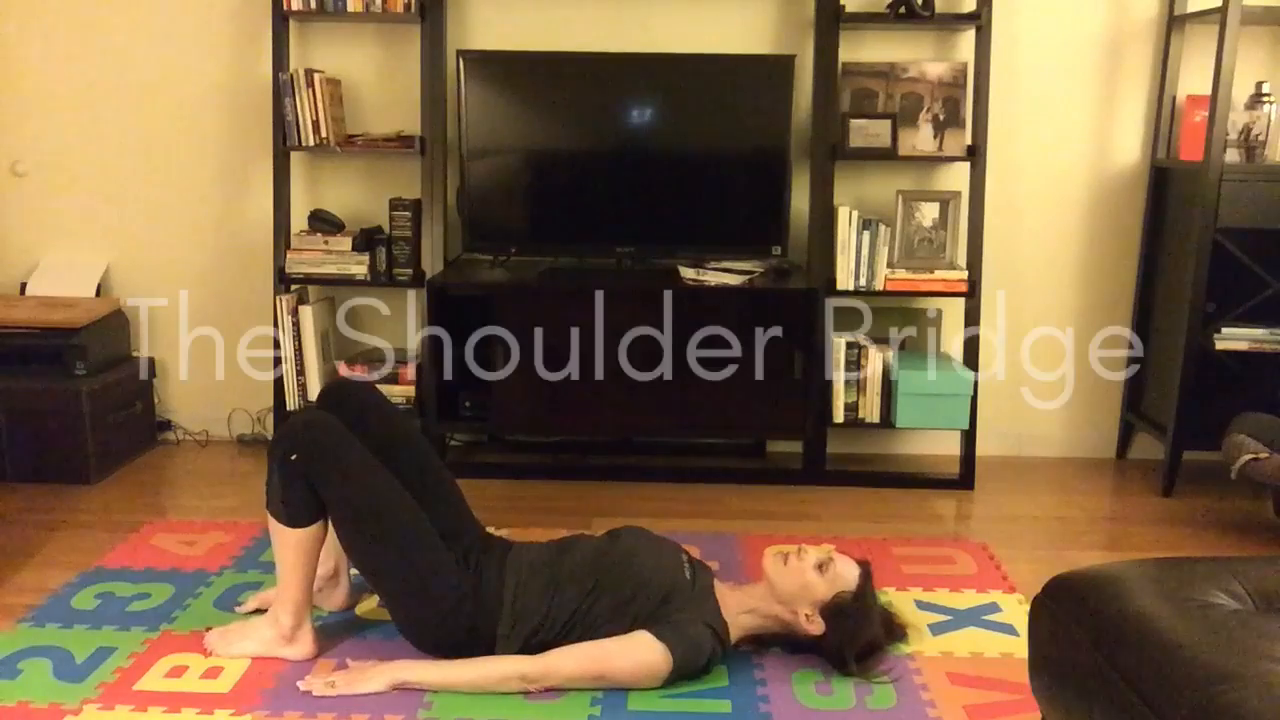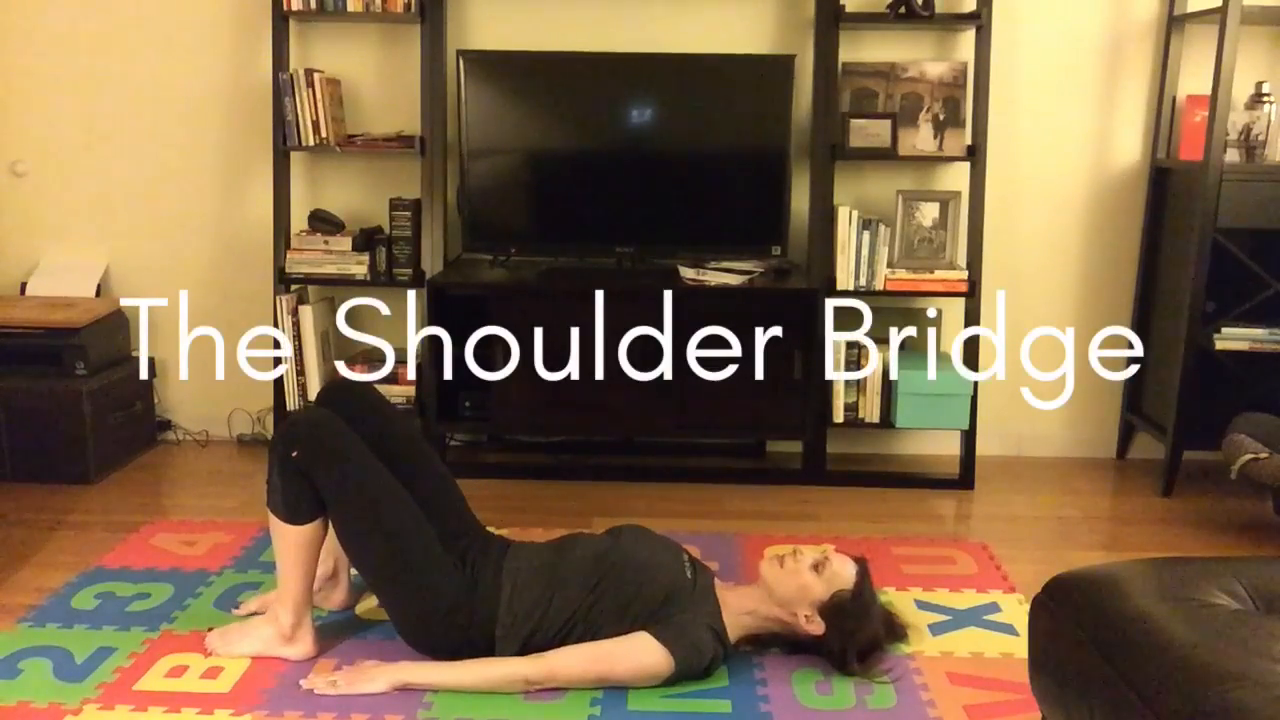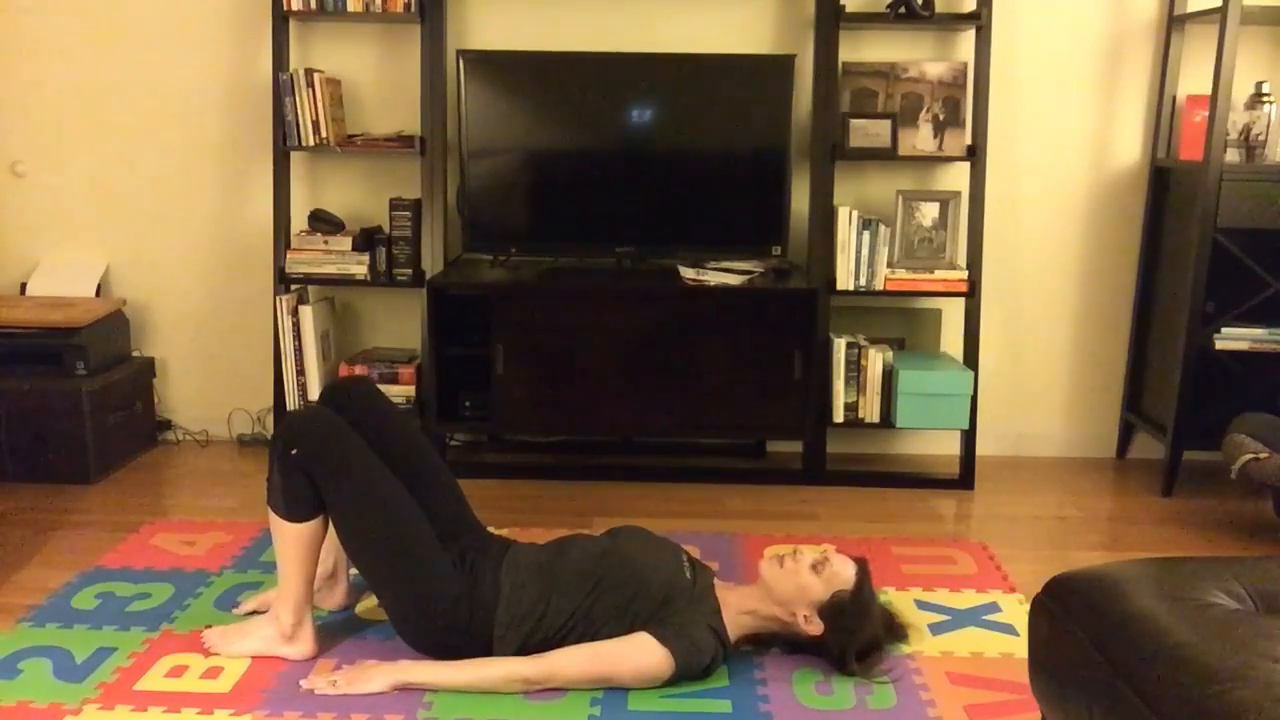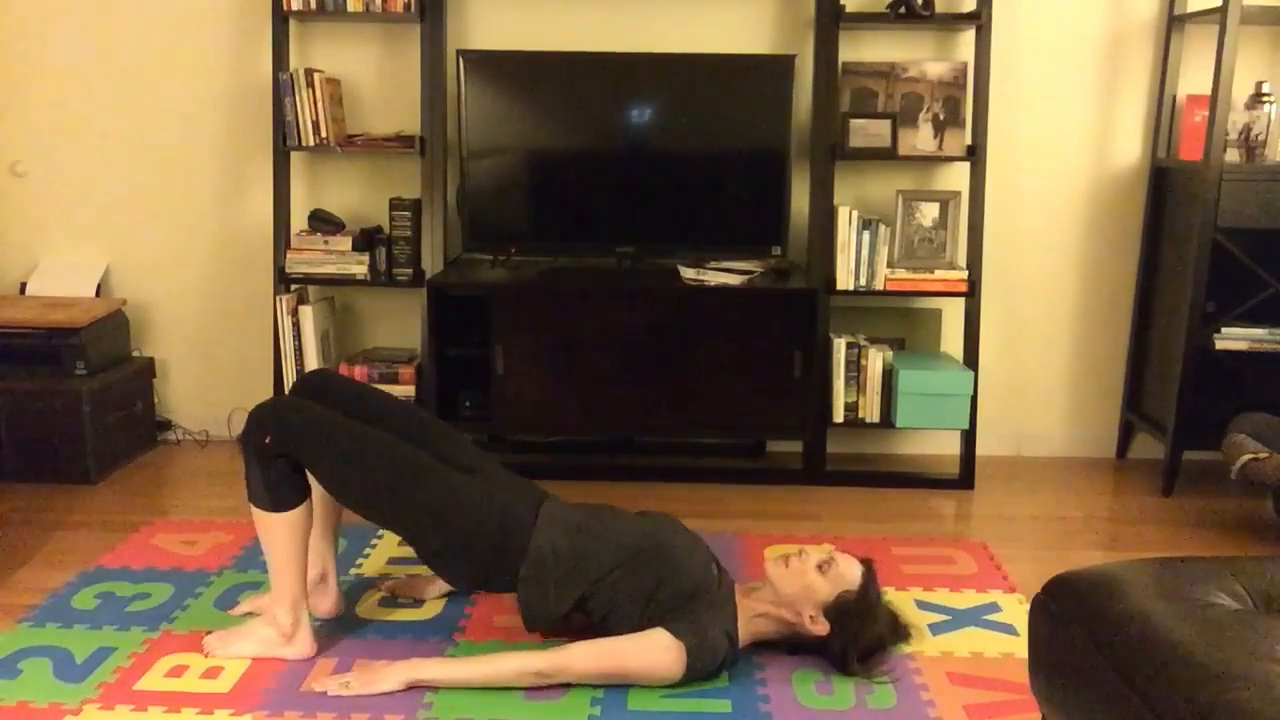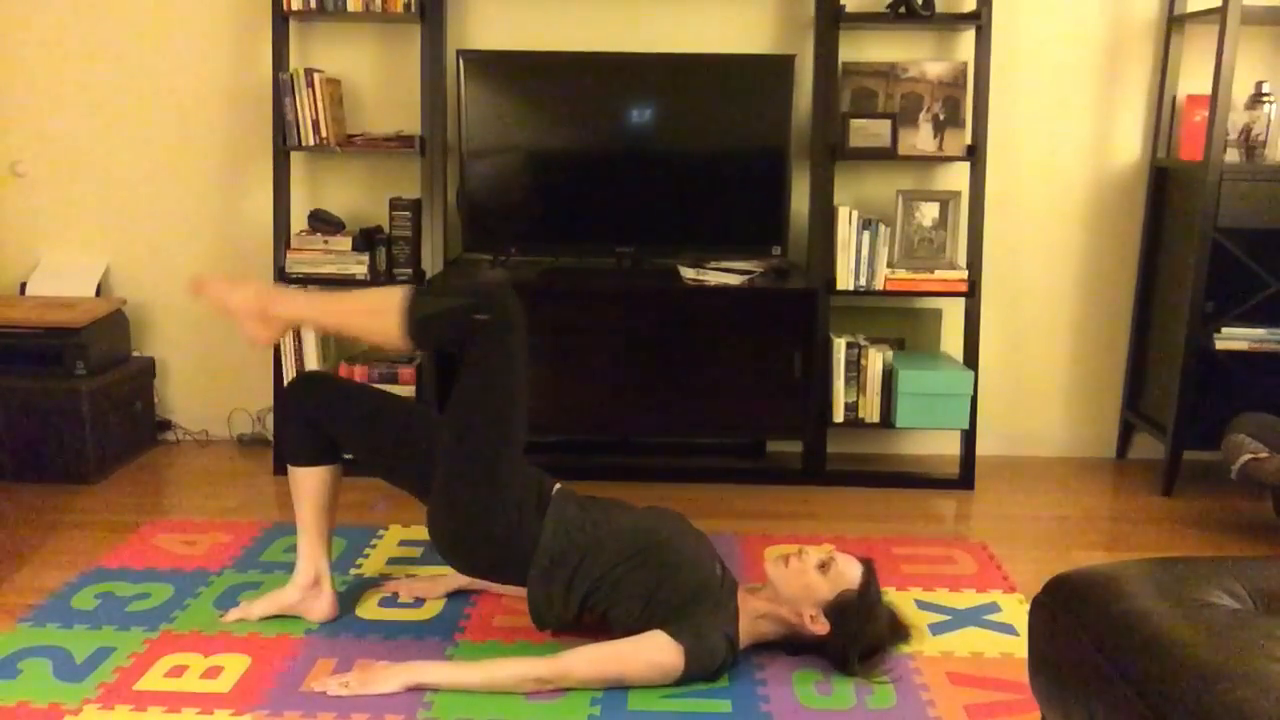
dt=1s
person 1, frame 1
left shoulder: (695, 639)
right shoulder: (702, 583)
left elbow: (537, 672)
left wrist: (395, 672)
left hip: (459, 609)
right hip: (484, 560)
left knee: (305, 439)
right knee: (345, 399)
left ankle: (288, 626)
right ankle: (330, 578)
person 1, frame 2
left shoulder: (696, 643)
right shoulder: (701, 583)
left elbow: (537, 674)
left wrist: (394, 677)
left hip: (457, 610)
right hip: (482, 560)
left knee: (305, 438)
right knee: (345, 398)
left ankle: (288, 629)
right ankle: (329, 579)
person 1, frame 3
left shoulder: (696, 643)
right shoulder: (700, 582)
left elbow: (537, 673)
left wrist: (395, 675)
left hip: (456, 610)
right hip: (484, 560)
left knee: (305, 437)
right knee: (349, 398)
left ankle: (288, 628)
right ankle: (330, 578)
person 1, frame 4
left shoulder: (706, 644)
right shoulder: (717, 586)
left elbow: (553, 667)
right elbow: (601, 566)
left wrist: (412, 671)
left hip: (490, 534)
right hip: (512, 506)
left knee: (272, 428)
right knee: (317, 391)
left ankle: (285, 627)
right ankle: (317, 582)
person 1, frame 5
left shoulder: (709, 643)
right shoulder: (717, 591)
left elbow: (553, 674)
left wrist: (413, 671)
left hip: (499, 530)
right hip: (527, 514)
left knee: (489, 307)
right knee: (312, 396)
left ankle: (285, 307)
right ankle: (310, 585)
